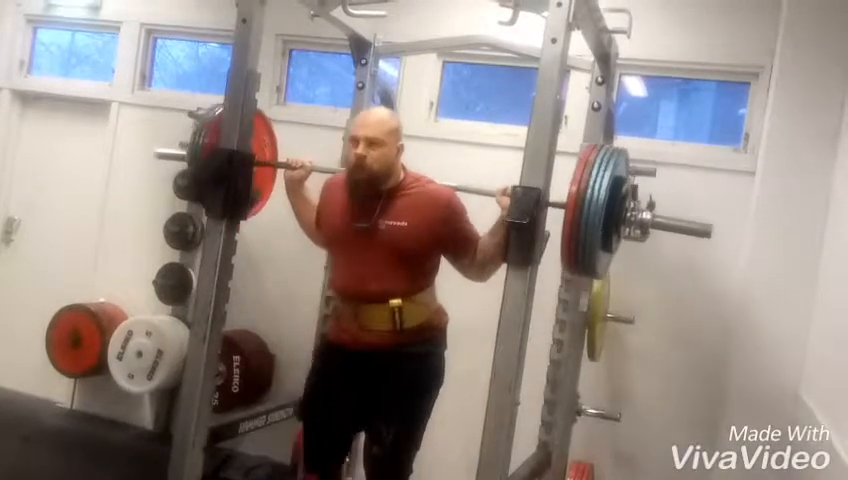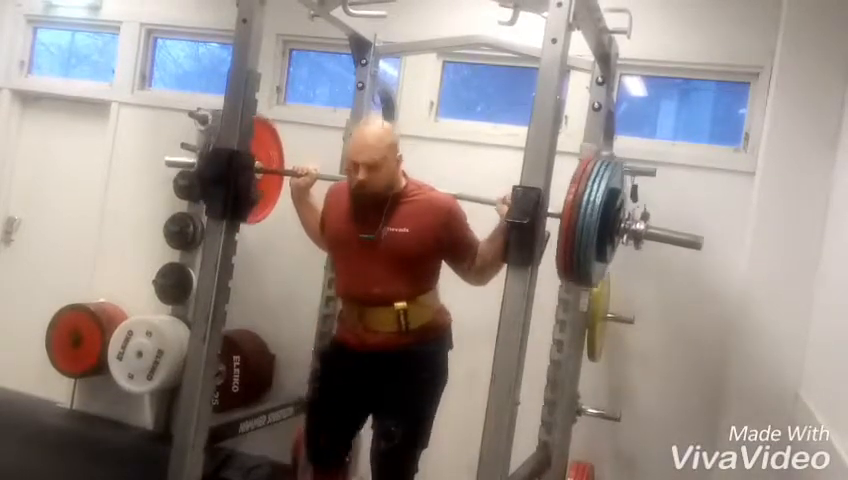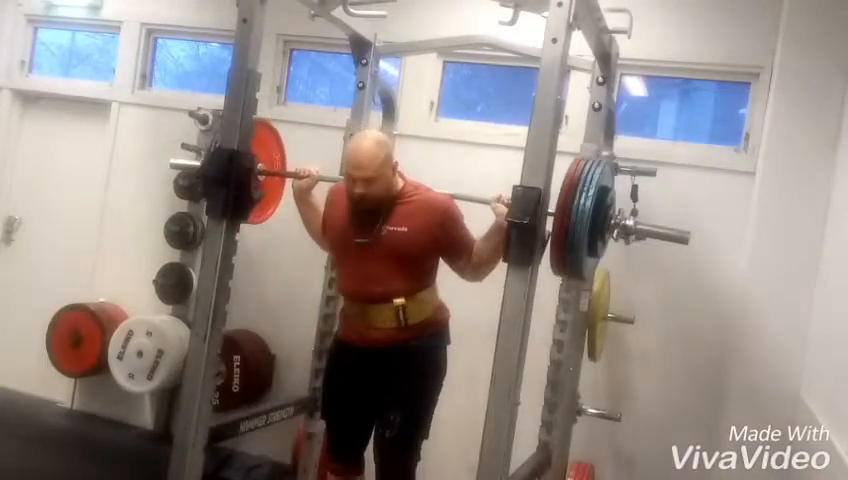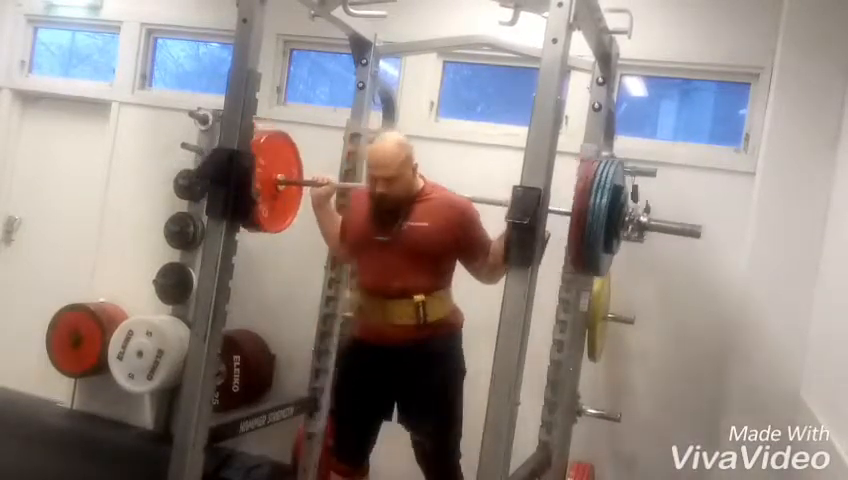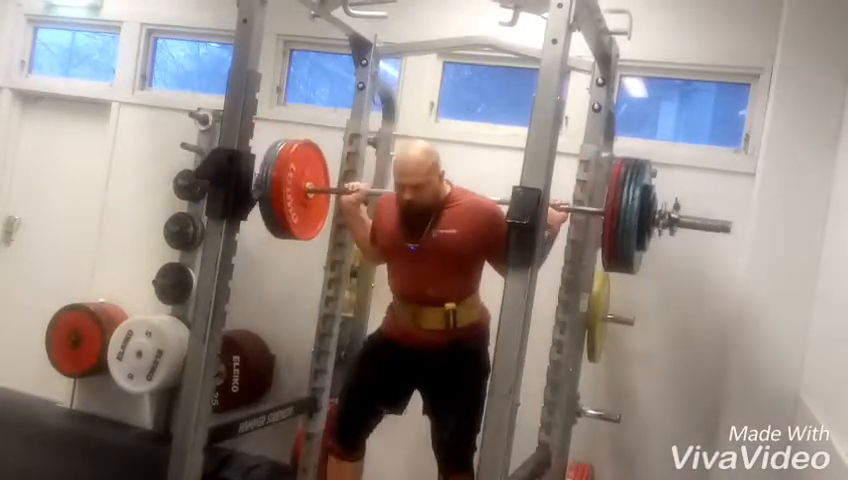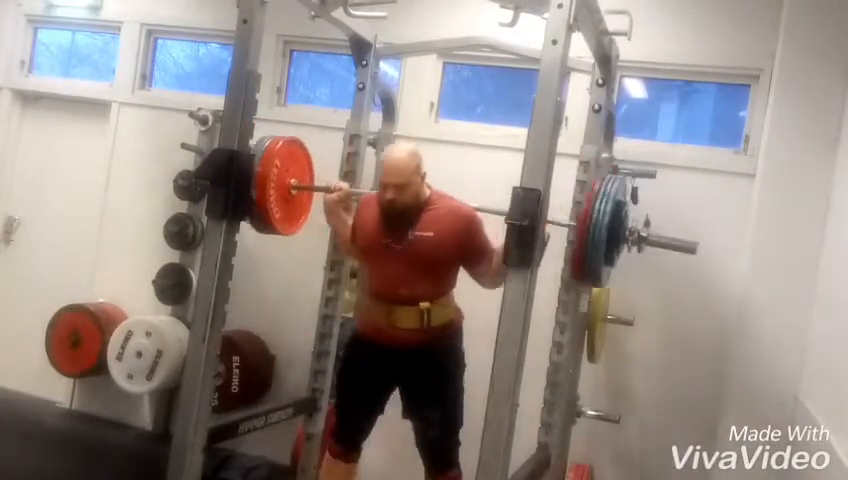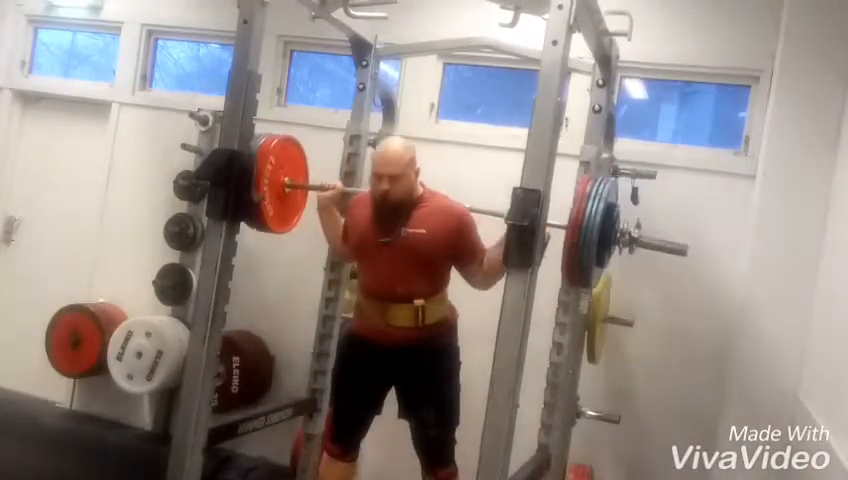
dt=0.4s
person 1, frame 1
left shoulder: (436, 202)
right shoulder: (335, 190)
left elbow: (477, 266)
left wrist: (508, 222)
right wrist: (295, 187)
left hip: (408, 352)
right hip: (342, 342)
person 1, frame 2
left shoulder: (437, 209)
right shoulder: (339, 196)
left elbow: (477, 271)
left wrist: (506, 229)
right wrist: (301, 195)
left hip: (413, 353)
right hip: (349, 343)
right knee: (323, 450)
person 1, frame 3
left shoulder: (435, 208)
right shoulder: (338, 198)
left elbow: (473, 267)
left wrist: (501, 228)
right wrist: (303, 195)
left hip: (413, 347)
right hip: (352, 340)
right knee: (341, 451)
person 1, frame 4
left shoulder: (453, 209)
right shoulder: (359, 202)
left elbow: (487, 270)
right wrist: (321, 203)
left hip: (430, 347)
right hip: (368, 341)
right knee: (347, 448)
person 1, frame 5
left shoulder: (481, 213)
right shoulder: (386, 206)
left wrist: (548, 231)
right wrist: (352, 210)
left hip: (458, 347)
right hip: (397, 337)
right knee: (347, 429)
person 1, frame 6
left shoulder: (459, 218)
right shoulder: (368, 208)
left elbow: (490, 276)
right wrist: (335, 208)
left hip: (431, 346)
right hip: (372, 338)
left knee: (440, 452)
right knee: (343, 438)
person 1, frame 7
left shoulder: (451, 216)
right shoulder: (360, 206)
left elbow: (482, 276)
right wrist: (326, 208)
left hip: (427, 344)
right hip: (366, 338)
left knee: (436, 451)
right knee: (340, 438)
